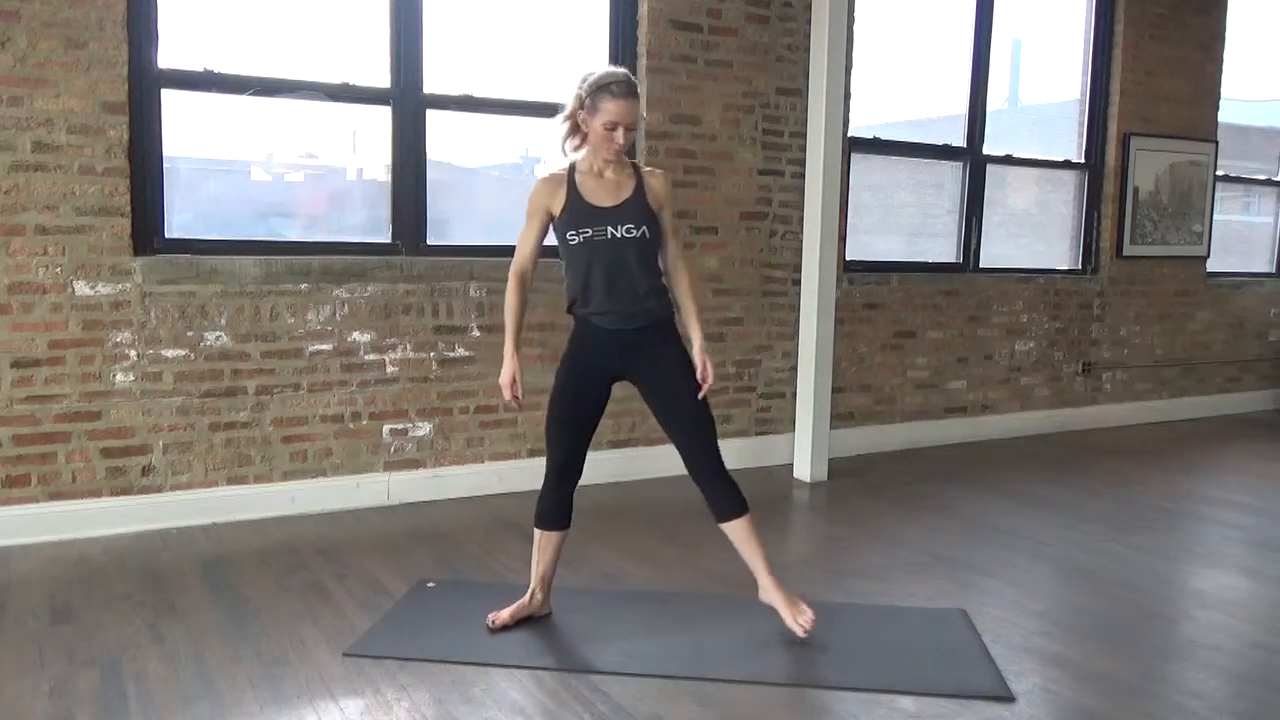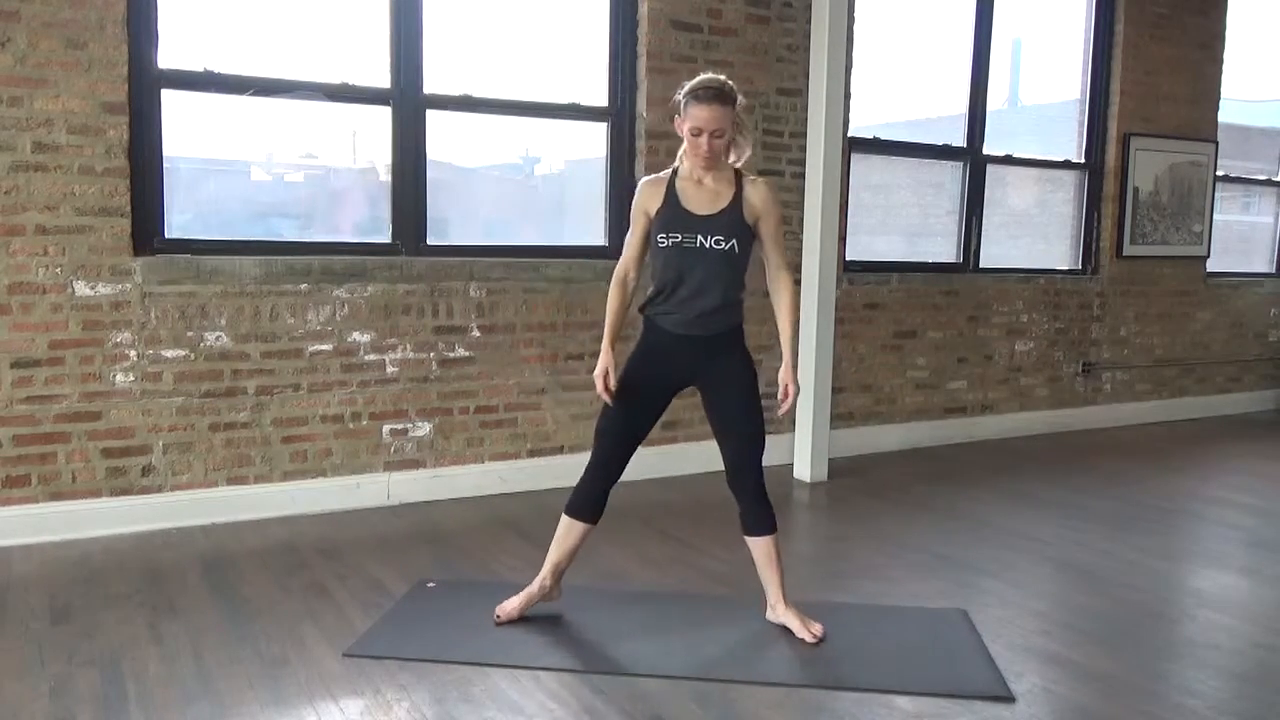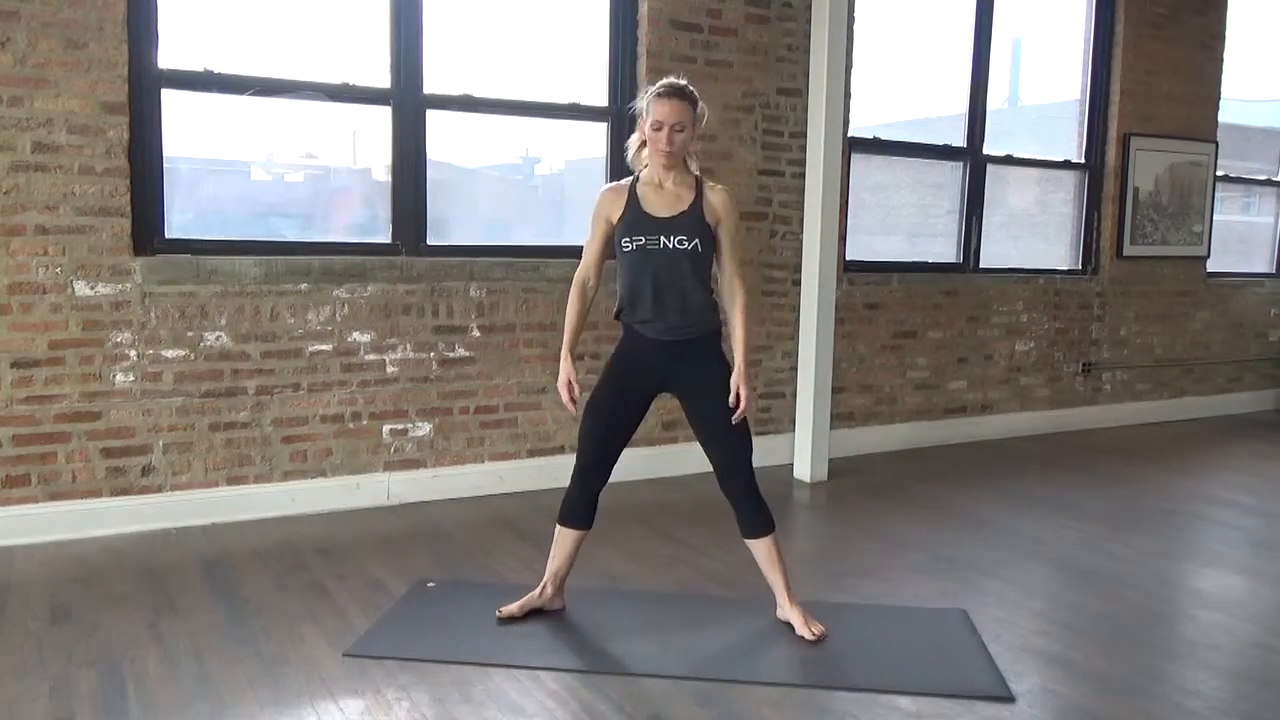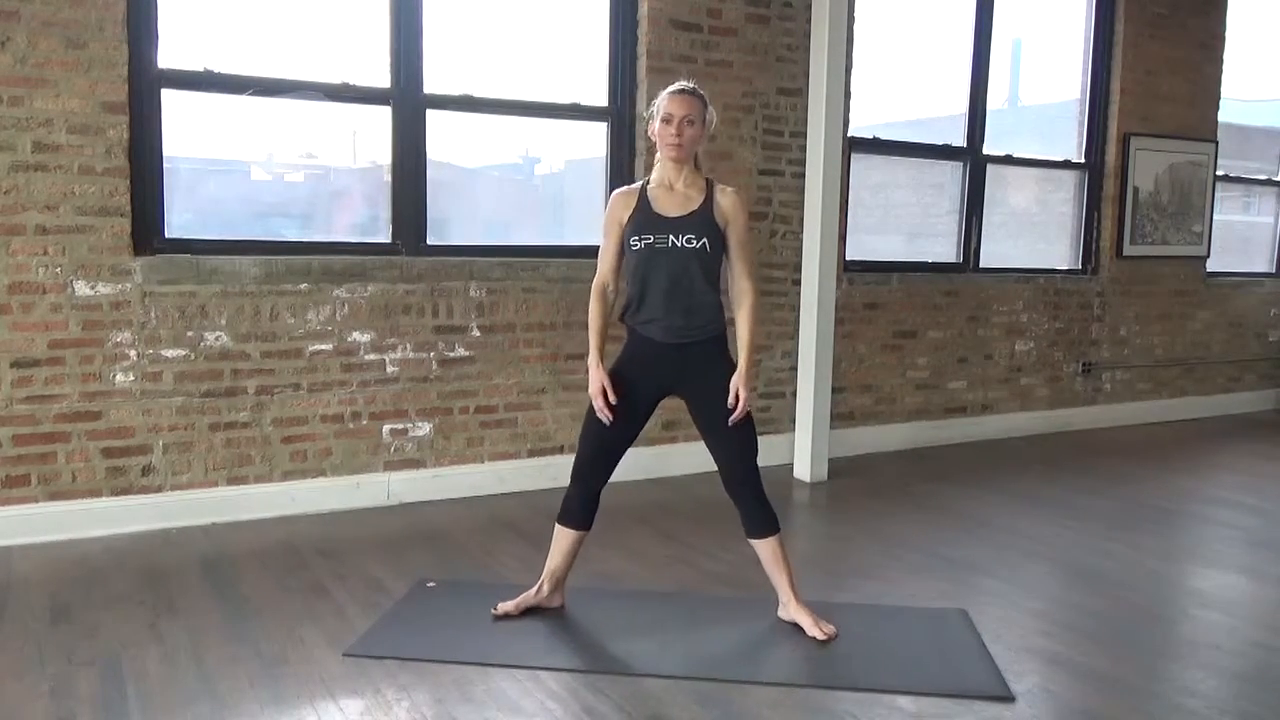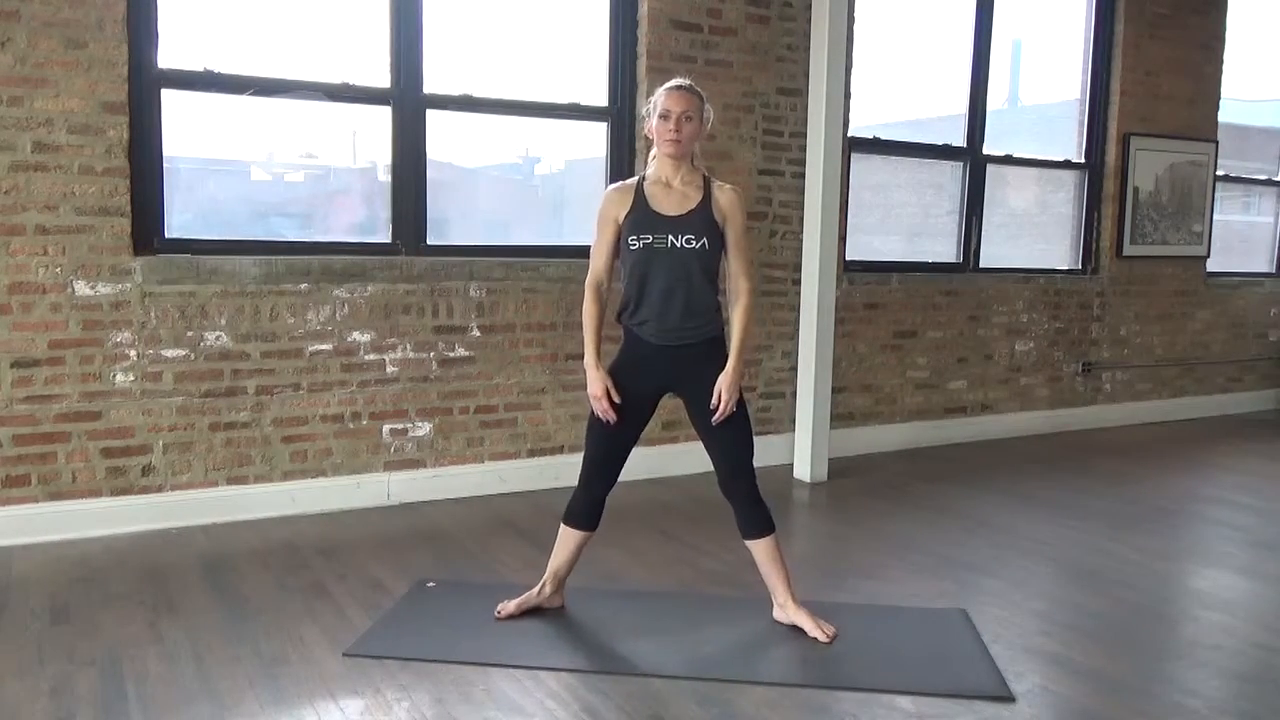
dt=0.5s
person 1, frame 1
left shoulder: (652, 184)
right shoulder: (553, 190)
left elbow: (673, 265)
right elbow: (521, 272)
left wrist: (698, 342)
right wrist: (511, 352)
left hip: (655, 341)
right hip: (590, 343)
left knee: (706, 465)
right knee: (560, 470)
left ankle: (769, 585)
right ankle: (537, 595)
person 1, frame 2
left shoulder: (755, 195)
right shoulder: (652, 191)
left elbow: (778, 276)
right elbow: (626, 271)
left wrist: (787, 358)
right wrist: (606, 348)
left hip: (724, 351)
right hip: (660, 346)
left knee: (748, 478)
right knee: (603, 465)
left ankle: (778, 602)
right ankle: (545, 580)
person 1, frame 3
left shoulder: (715, 199)
right shoulder: (614, 198)
left elbow: (733, 286)
right elbow: (585, 279)
left wrist: (740, 365)
right wrist: (566, 357)
left hip: (700, 354)
right hip: (636, 352)
left knee: (738, 479)
right knee: (587, 472)
left ankle: (786, 601)
right ankle: (550, 589)
person 1, frame 4
left shoulder: (725, 202)
right shoulder: (625, 201)
left elbow: (743, 288)
right elbow: (603, 285)
left wrist: (744, 367)
right wrist: (595, 363)
left hip: (706, 357)
right hip: (641, 355)
left knee: (744, 480)
right knee: (587, 472)
left ankle: (790, 602)
right ankle: (549, 588)
person 1, frame 5
left shoulder: (723, 199)
right shoulder: (620, 198)
left elbow: (740, 287)
right elbow: (595, 284)
left wrist: (733, 366)
right wrist: (592, 364)
left hip: (703, 357)
right hip: (639, 355)
left knee: (739, 482)
right knee: (595, 476)
left ankle: (785, 602)
right ankle: (549, 588)
